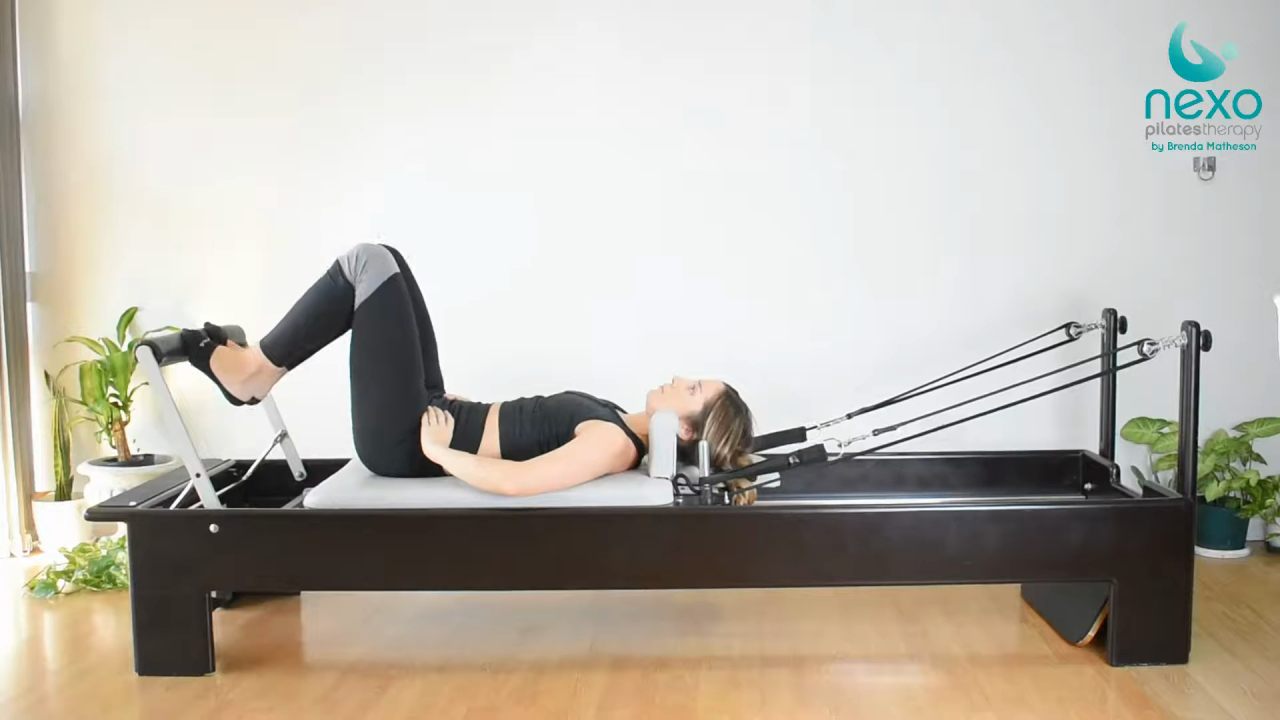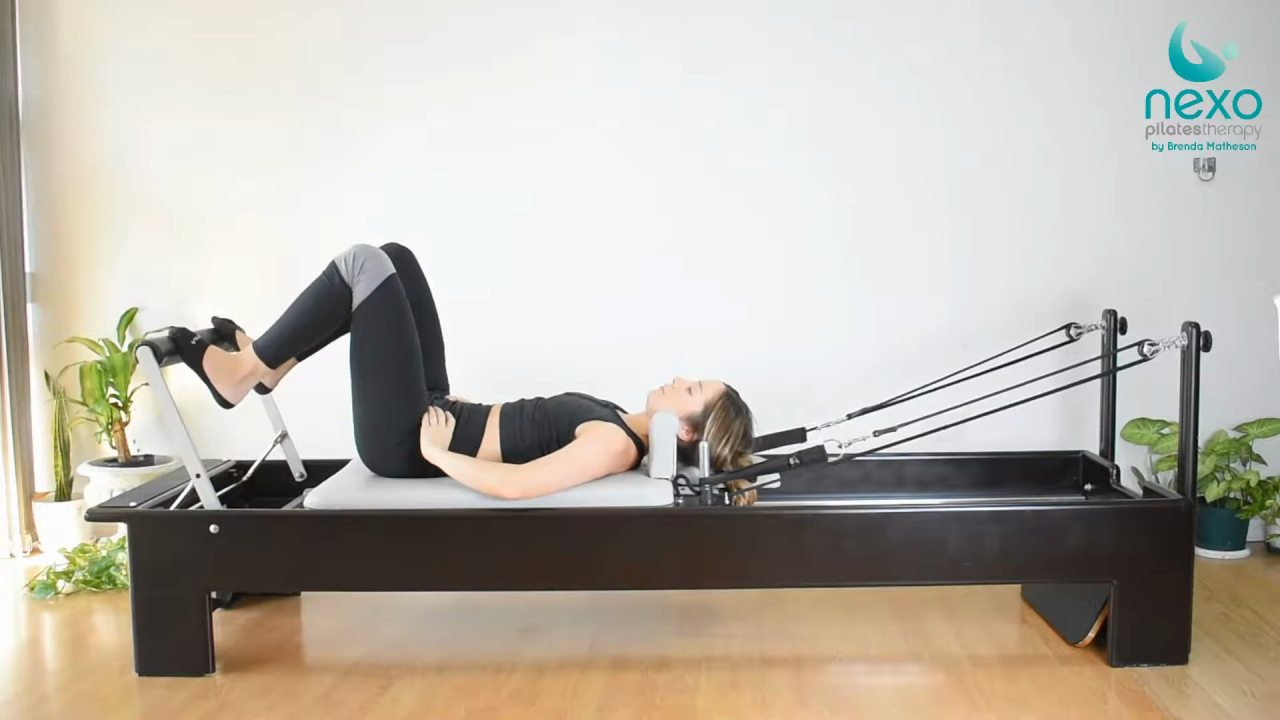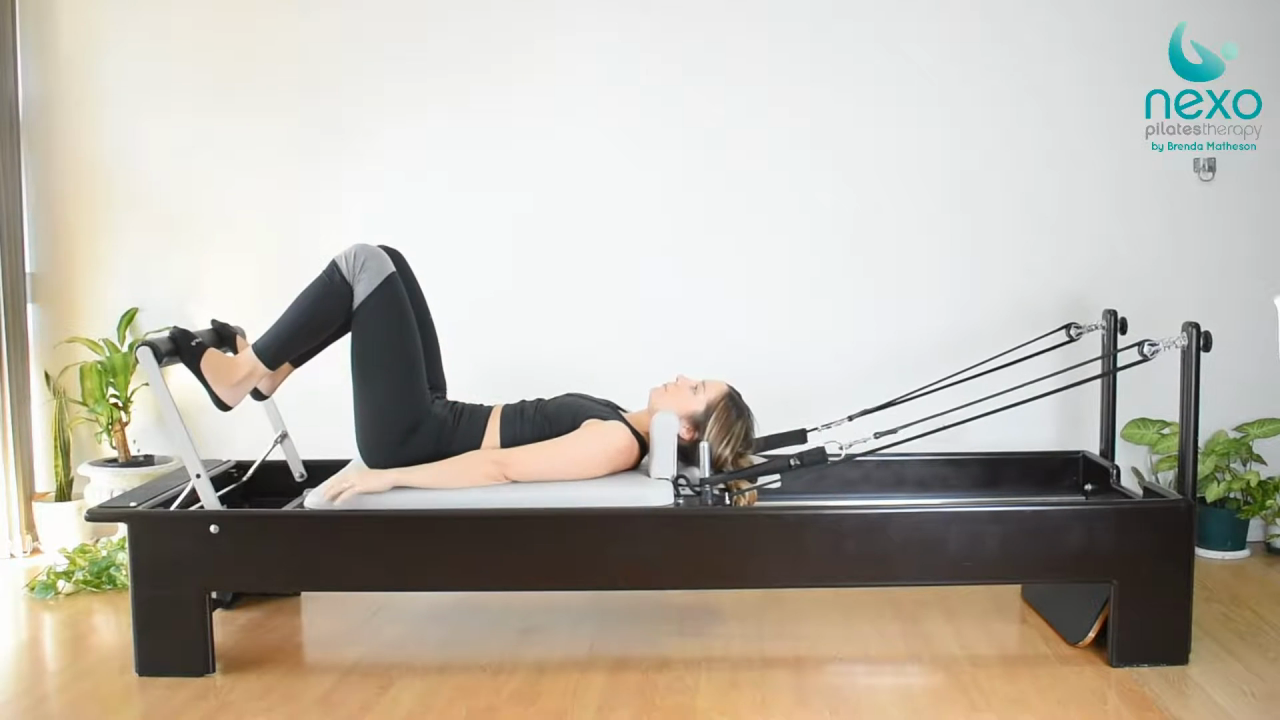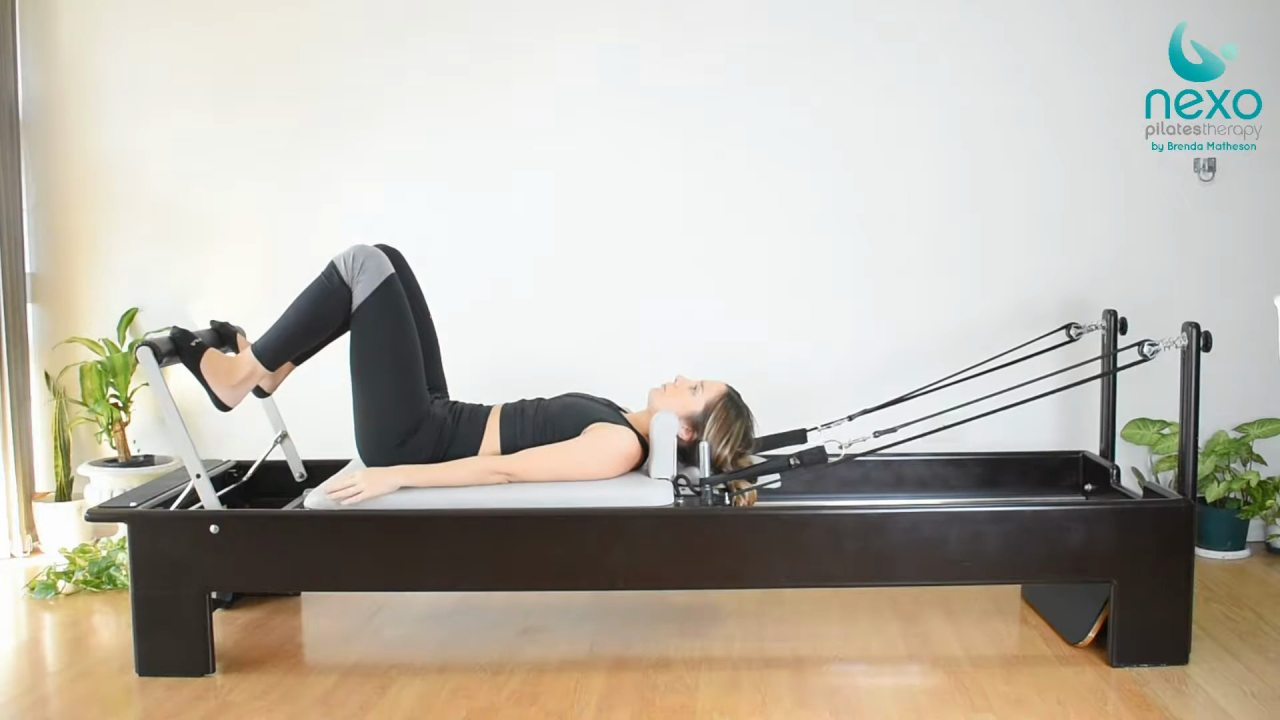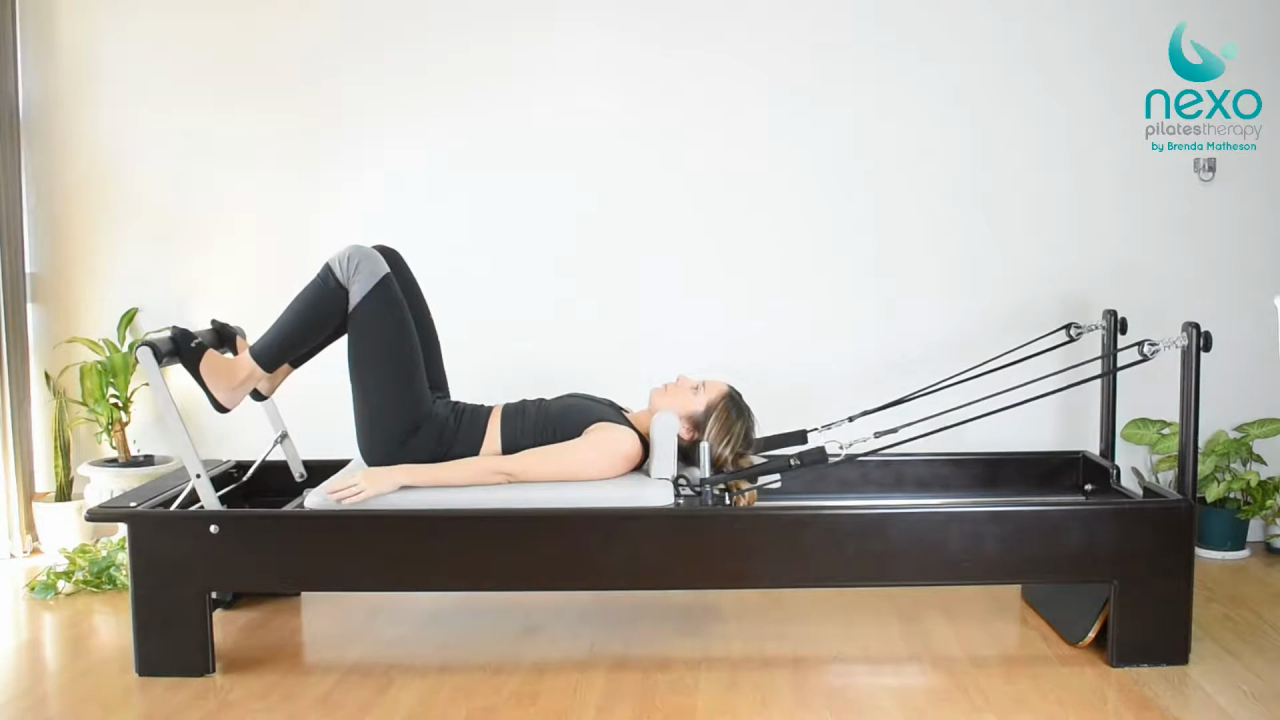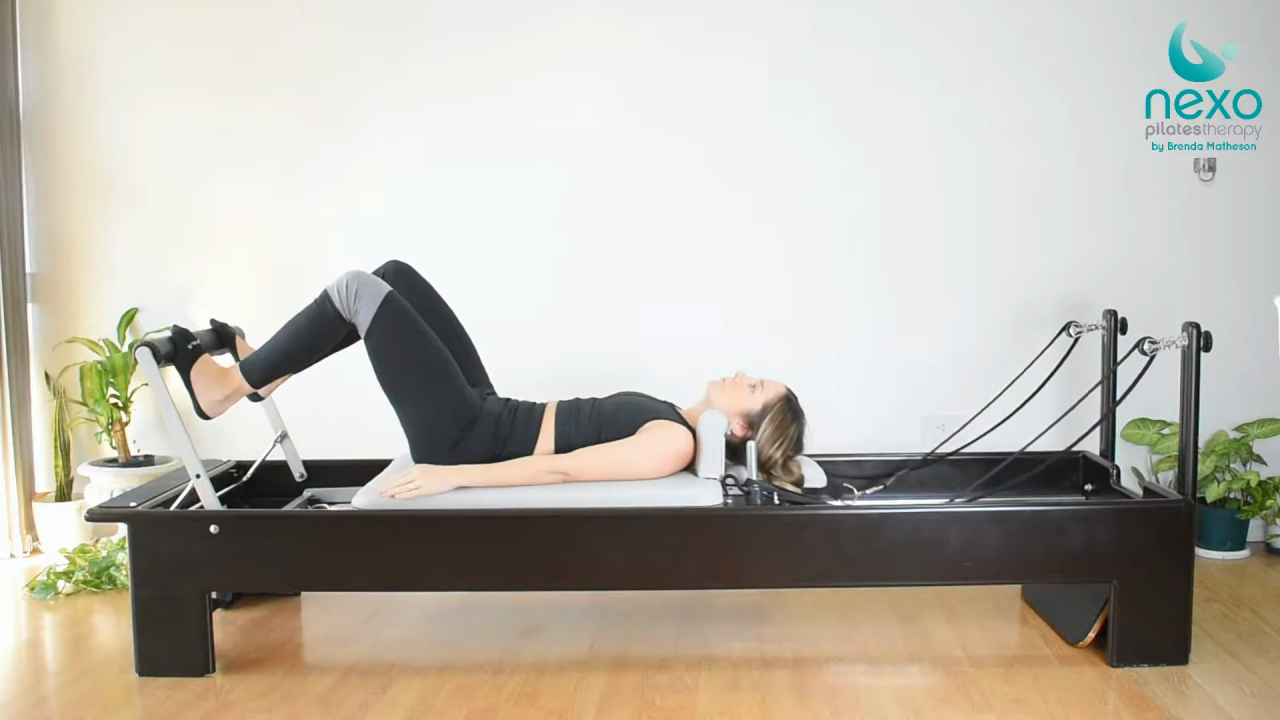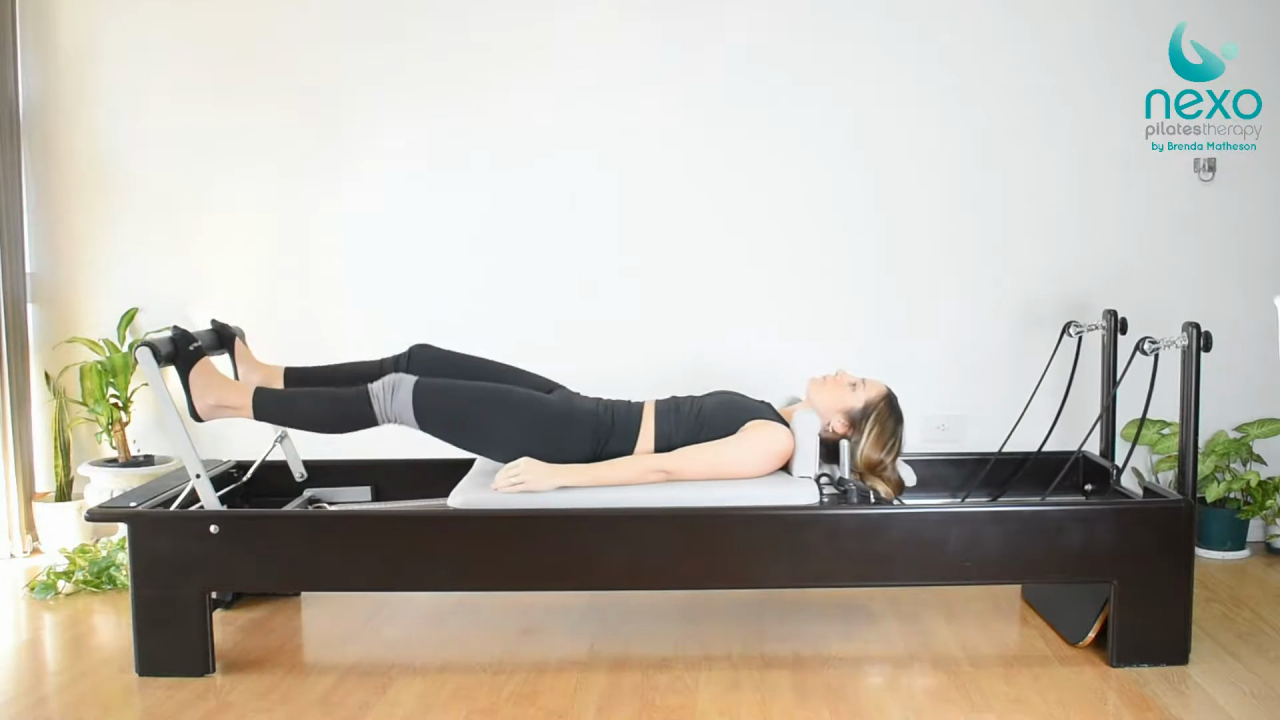
dt=0.5s
person 1, frame 1
left shoulder: (614, 446)
right shoulder: (619, 425)
left elbow: (514, 481)
left wrist: (437, 452)
left hip: (402, 442)
right hip: (436, 418)
left knee: (368, 263)
right knee: (382, 270)
left ankle: (254, 371)
right ankle: (263, 369)
person 1, frame 2
left shoulder: (614, 447)
right shoulder: (619, 424)
left elbow: (514, 485)
left wrist: (437, 456)
left hip: (405, 442)
right hip: (438, 416)
left knee: (363, 267)
right knee: (391, 260)
left ankle: (243, 372)
right ankle: (269, 364)
person 1, frame 3
left shoulder: (615, 446)
right shoulder: (620, 424)
left elbow: (503, 468)
left wrist: (391, 476)
left hip: (409, 439)
right hip: (437, 420)
left knee: (364, 265)
right knee: (383, 263)
left ankle: (241, 374)
right ankle: (267, 369)
person 1, frame 4
left shoulder: (620, 448)
right shoulder: (623, 424)
left elbow: (505, 470)
left wrist: (398, 476)
left hip: (410, 440)
right hip: (439, 419)
left knee: (363, 266)
right knee: (382, 262)
left ankle: (242, 372)
right ankle: (268, 367)
person 1, frame 5
left shoulder: (620, 449)
right shoulder: (624, 423)
left elbow: (506, 471)
left wrist: (397, 474)
left hip: (413, 439)
right hip: (439, 420)
left knee: (358, 266)
right knee: (379, 262)
left ankle: (239, 376)
right ankle: (266, 368)
person 1, frame 6
left shoulder: (674, 445)
right shoulder: (673, 421)
left elbow: (563, 470)
left wrist: (454, 476)
left hip: (470, 439)
right hip: (490, 414)
left knee: (357, 290)
right knee: (393, 277)
left ankle: (228, 384)
right ankle: (263, 371)
person 1, frame 7
left shoulder: (776, 445)
right shoulder: (768, 417)
left elbow: (666, 468)
left wrist: (560, 474)
left hip: (575, 437)
right hip: (579, 414)
left knee: (396, 396)
right knee: (418, 361)
left ankle: (224, 397)
right ankle: (262, 377)
